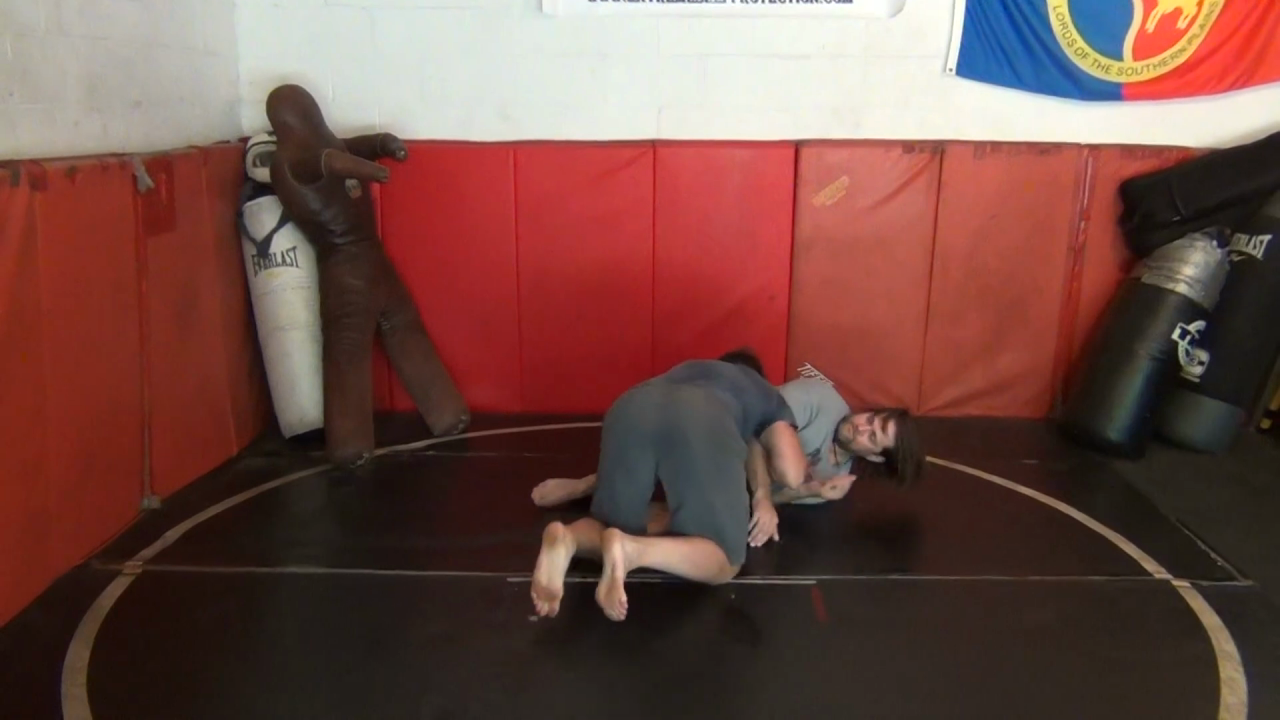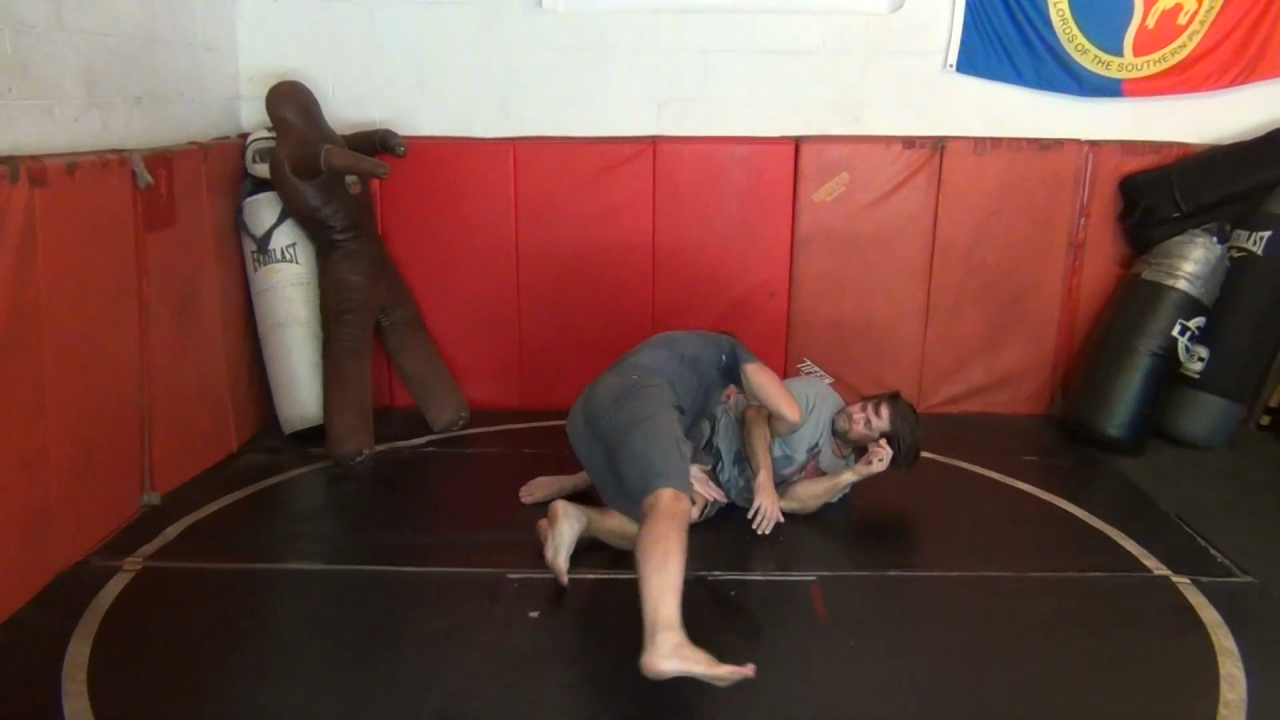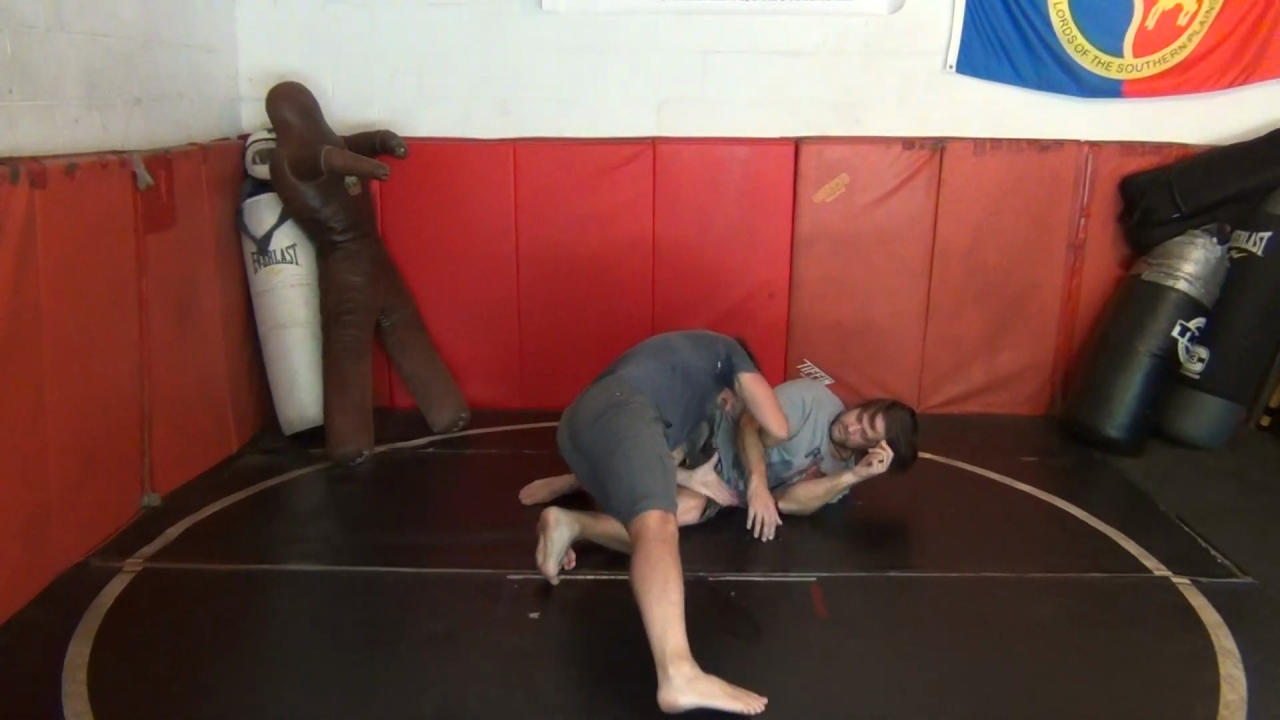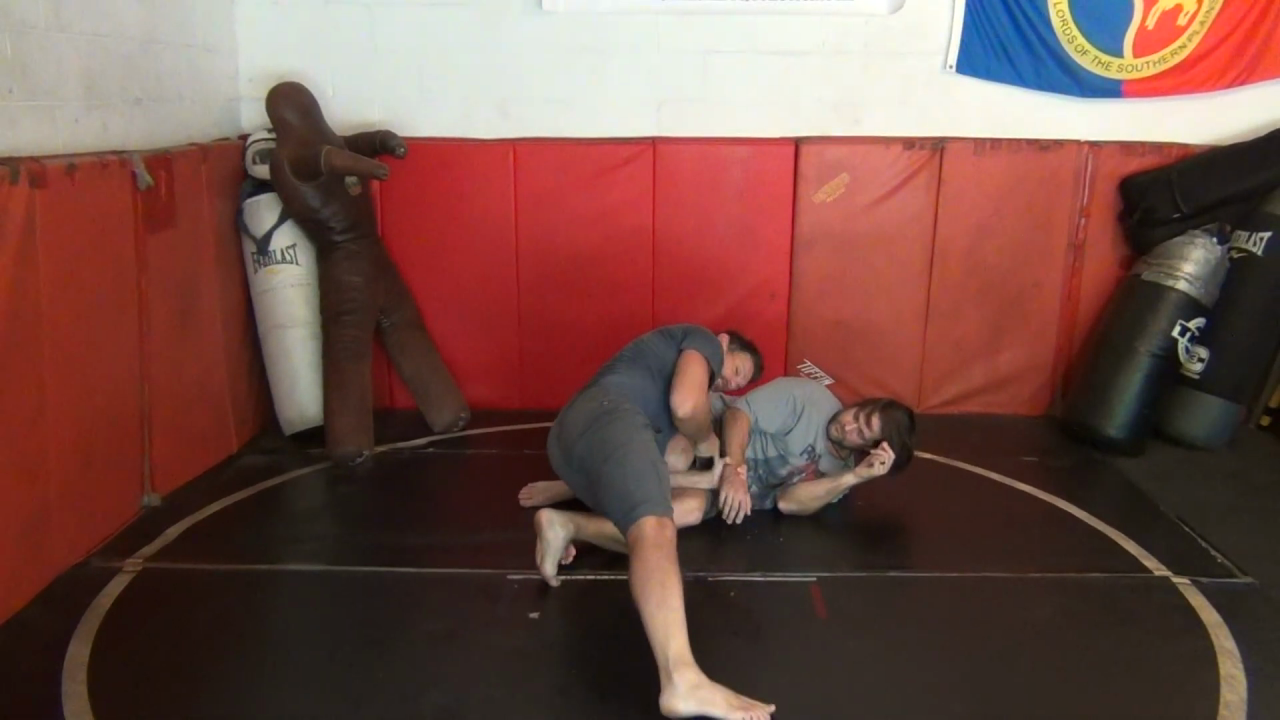
dt=0.7s
person 1, frame 1
left shoulder: (839, 474)
right shoulder: (821, 398)
left elbow: (775, 491)
left wrist: (815, 489)
right wrist: (762, 500)
right ankle: (583, 487)
person 1, frame 2
left shoulder: (841, 471)
right shoulder: (817, 395)
left elbow: (790, 501)
right elbow: (755, 415)
left wrist: (856, 474)
right wrist: (764, 479)
left hip: (723, 486)
right hip: (713, 433)
left knee: (692, 506)
person 1, frame 3
left shoulder: (841, 471)
right shoulder: (815, 397)
left elbow: (788, 501)
right elbow: (751, 424)
left wrist: (855, 476)
right wrist: (758, 484)
left hip: (723, 486)
right hip: (712, 433)
left knee: (688, 508)
left ankle: (570, 523)
right ankle: (572, 482)
person 1, frame 4
left shoulder: (838, 472)
right shoulder: (810, 397)
left elbow: (789, 502)
right elbow: (738, 414)
left wrist: (856, 477)
right wrist: (733, 469)
left hip: (742, 487)
left knee: (691, 509)
person 2, frame 1
left shoulder: (325, 146)
right shoulder: (291, 159)
left elbow: (347, 148)
right elbow: (310, 162)
left wrist: (383, 142)
right wrist: (340, 163)
left hip: (371, 259)
right hip: (346, 269)
left knee: (407, 332)
right knee: (347, 353)
left ankle: (448, 416)
right ankle: (351, 447)
person 2, frame 2
left shoulder: (324, 142)
right shoulder: (291, 154)
right elbow: (310, 157)
left wrist: (383, 138)
right wrist: (343, 159)
left hip: (371, 255)
right hip: (346, 266)
left knee: (406, 330)
right knee: (348, 349)
left ankle: (447, 414)
right ankle: (351, 445)
person 2, frame 3
left shoulder: (326, 144)
right shoulder: (291, 156)
left elbow: (350, 145)
right elbow: (309, 159)
left wrist: (382, 139)
right wrist: (340, 160)
left hip: (370, 256)
right hip: (346, 266)
left knee: (407, 332)
right knee: (347, 350)
right ankle: (351, 444)
person 2, frame 4
left shoulder: (326, 144)
right shoulder: (290, 156)
right elbow: (308, 158)
left wrist: (382, 139)
right wrist: (340, 160)
left hip: (370, 257)
right hip: (346, 266)
left knee: (406, 331)
right knee: (348, 349)
left ankle: (447, 415)
right ankle: (351, 444)
person 3, frame 1
left shoulder: (688, 369)
right shoulder: (767, 394)
right elbow: (792, 475)
left hip: (633, 407)
right hip: (704, 425)
left knee: (607, 528)
right knee: (722, 561)
left ankle: (563, 539)
right ankle: (627, 547)
person 3, frame 2
left shoulder: (674, 349)
right shoulder: (729, 350)
right elbow: (789, 413)
left hip: (585, 412)
right hip: (636, 397)
left knee: (652, 523)
right knee: (670, 505)
left ankle: (574, 518)
right ankle: (665, 643)
person 3, frame 3
left shoulder: (675, 354)
right shoulder: (726, 351)
right elbow: (777, 427)
left hip: (576, 423)
right hip: (621, 410)
right knee: (657, 525)
left ankle: (568, 524)
right ankle: (679, 675)
person 3, frame 4
left shoulder: (669, 355)
right shoulder: (702, 339)
right elbow: (685, 406)
right wrist: (706, 439)
left hip: (565, 435)
right hip: (609, 418)
left knee: (656, 527)
right knee: (654, 532)
left ankle: (565, 524)
right ankle: (682, 682)
